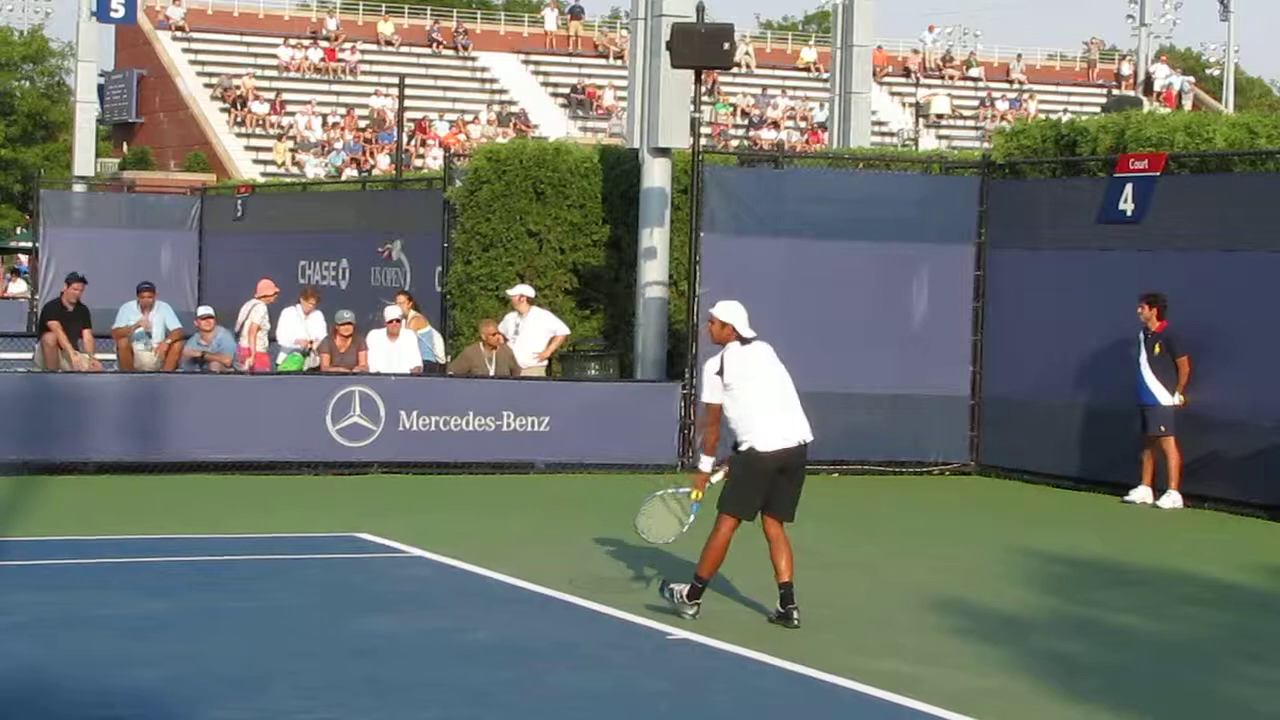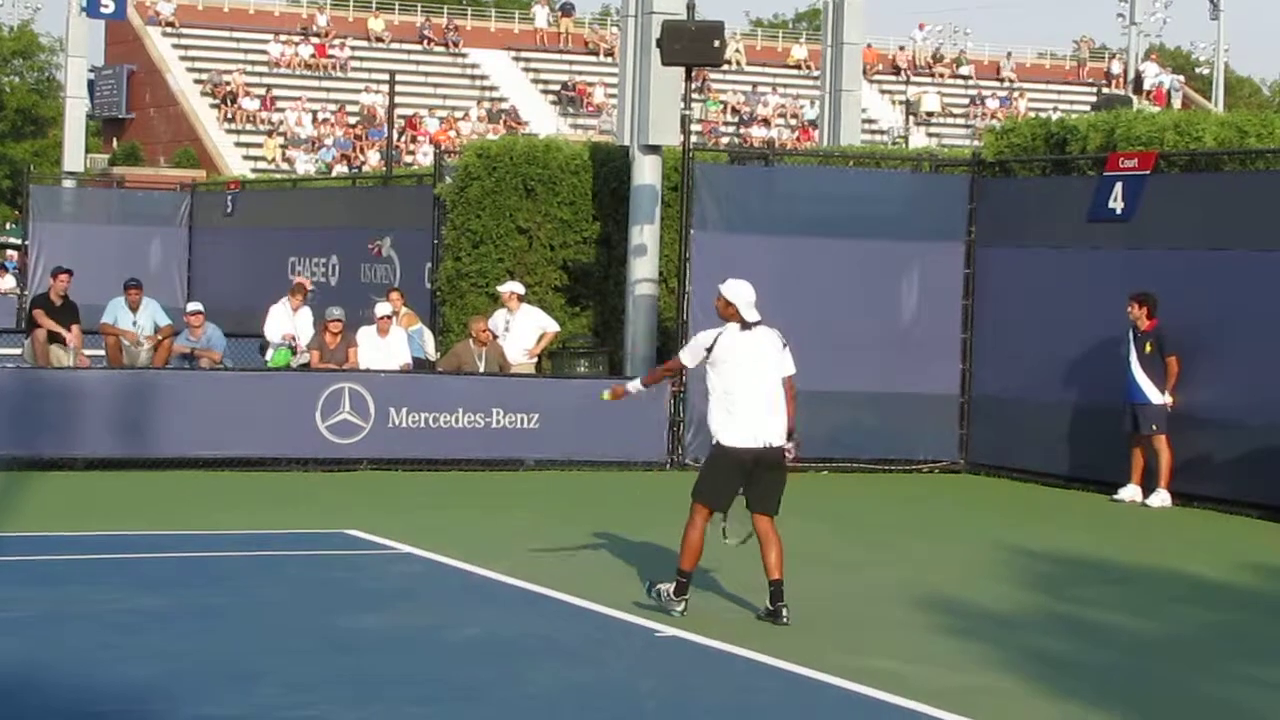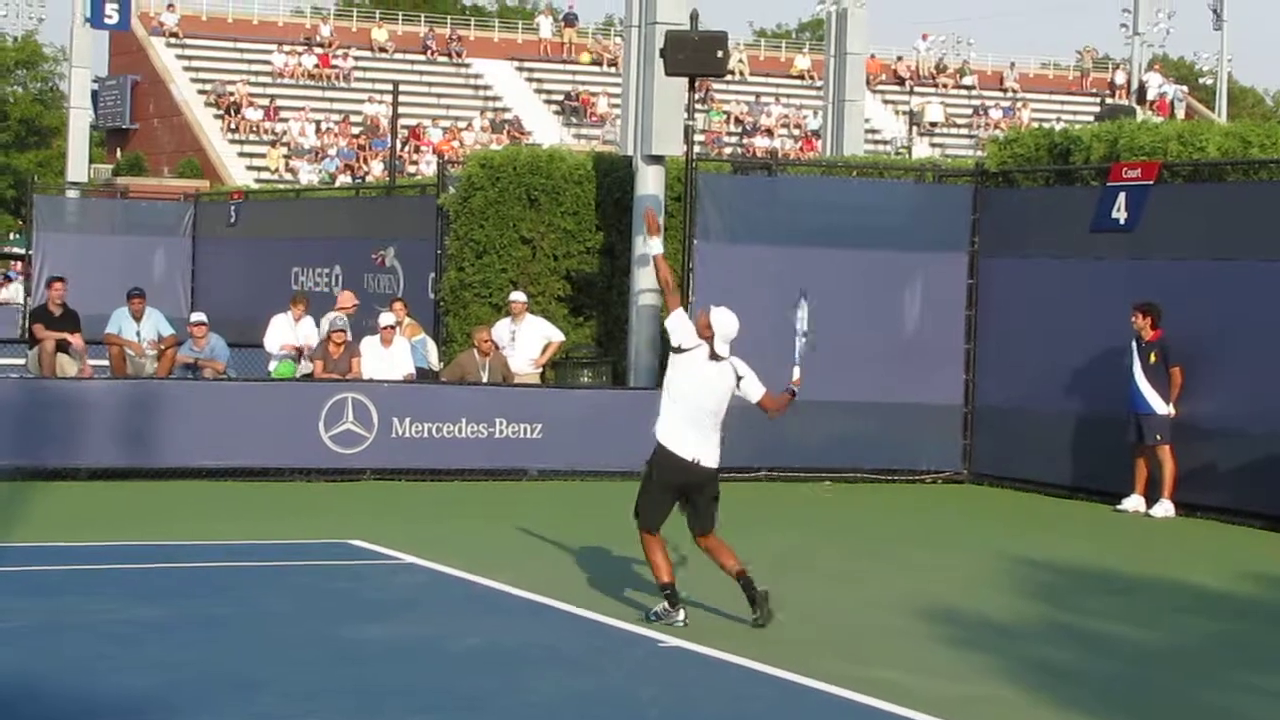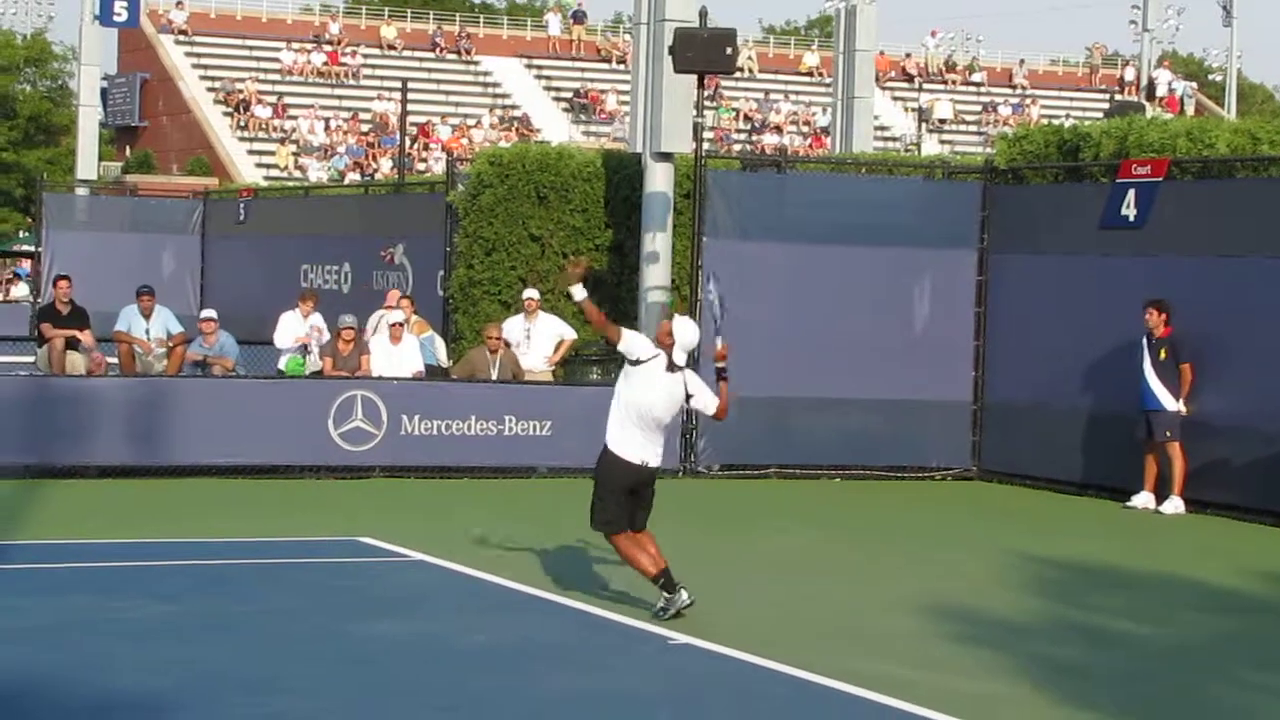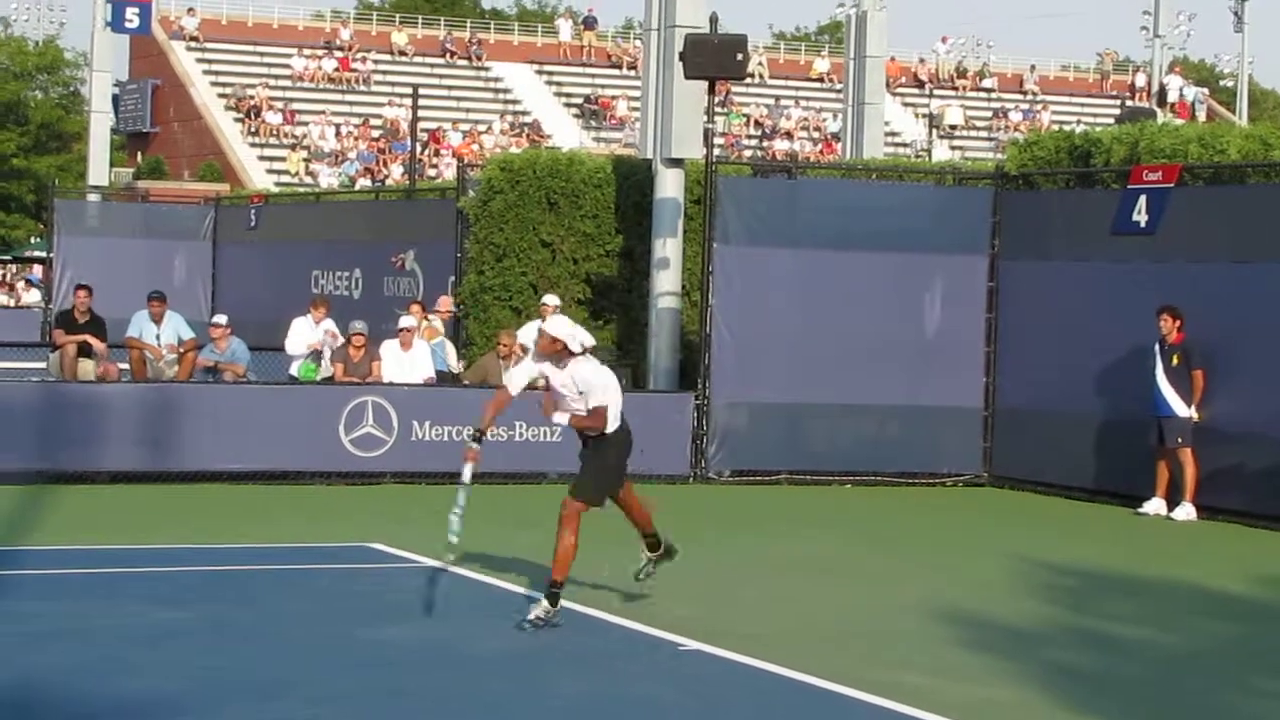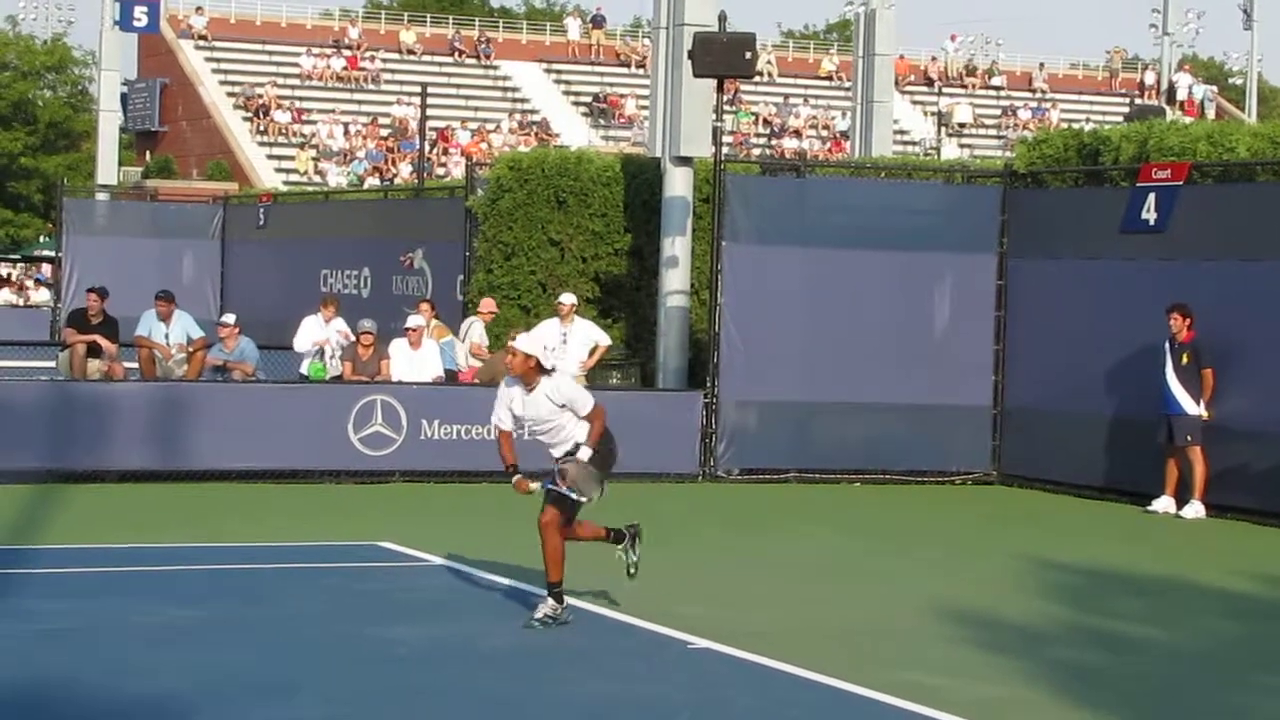
dt=0.4s
person 1, frame 1
left shoulder: (717, 365)
right shoulder: (765, 351)
left elbow: (713, 422)
left wrist: (704, 468)
right wrist: (738, 454)
left hip: (762, 450)
right hip: (796, 445)
left knee: (726, 522)
right knee: (774, 524)
left ankle: (691, 597)
right ankle: (788, 606)
person 1, frame 2
left shoulder: (713, 339)
right shoulder: (774, 339)
left elbow: (671, 369)
right elbow: (790, 392)
left wrist: (631, 387)
right wrist: (788, 439)
left hip: (733, 445)
right hip: (772, 446)
left knee: (700, 513)
right knee: (764, 521)
left ankle: (678, 593)
right ankle: (777, 603)
person 1, frame 3
left shoulder: (686, 344)
right shoulder: (736, 369)
left elbow: (668, 289)
right elbow: (772, 405)
left wrist: (654, 241)
right wrist: (792, 390)
left hip: (671, 457)
right hip: (707, 466)
left knee: (648, 530)
right knee: (706, 536)
left ankle: (672, 605)
right ankle: (754, 593)
person 1, frame 4
left shoulder: (645, 355)
right shoulder: (686, 381)
left elbow: (604, 327)
right elbow: (720, 412)
left wrist: (577, 287)
right wrist: (722, 371)
left hip: (617, 461)
right hip: (649, 466)
left knee: (617, 537)
right knee: (638, 532)
left ankle: (672, 591)
right ankle: (674, 587)
person 1, frame 5
left shoulder: (588, 373)
right shoulder: (535, 360)
left elbow: (597, 423)
right elbow: (503, 394)
left wrist: (559, 415)
right wrist: (478, 435)
left hip: (610, 441)
right hip: (592, 444)
left knee: (569, 514)
right knee: (620, 493)
left ankle: (550, 603)
right ankle: (656, 549)
person 1, frame 6
left shoulder: (560, 387)
right shoulder: (507, 390)
left elbow: (599, 418)
right elbow: (505, 438)
left wrist: (581, 460)
right wrist: (515, 475)
left hip: (594, 453)
right hip: (568, 458)
left knee: (550, 520)
right knee: (565, 527)
left ankle: (555, 603)
right ankle: (623, 537)
person 2, frame 1
left shoulder: (1167, 336)
right shoulder: (1143, 334)
left elbow: (1184, 367)
left wrist: (1178, 394)
right wrist: (1144, 392)
left hip: (1163, 401)
right hip: (1146, 400)
left knee: (1167, 444)
right knee: (1148, 443)
left ankle: (1173, 494)
right ankle: (1145, 489)
person 2, frame 2
left shoulder: (1158, 334)
right shoulder: (1132, 333)
left elbow: (1173, 367)
left wrist: (1166, 393)
right wrist: (1133, 390)
left hip: (1153, 399)
right hip: (1135, 398)
left knee: (1159, 442)
right knee: (1136, 442)
left ankle: (1163, 492)
right ankle: (1134, 487)
person 2, frame 3
left shoulder: (1162, 344)
right shoulder: (1135, 343)
left elbow: (1177, 377)
left wrist: (1170, 404)
right wrist: (1136, 401)
left hip: (1157, 409)
right hip: (1139, 408)
left knee: (1163, 452)
right knee: (1140, 452)
left ankle: (1166, 503)
right ankle: (1138, 498)
person 2, frame 4
left shoulder: (1173, 341)
right shoulder: (1146, 340)
left elbow: (1187, 373)
left wrist: (1180, 401)
right wrist: (1146, 397)
left hip: (1167, 406)
right hip: (1149, 405)
left knee: (1173, 449)
right knee: (1150, 449)
left ankle: (1176, 500)
right ankle: (1147, 495)
person 2, frame 5
left shoulder: (1185, 348)
right shoulder: (1158, 346)
left elbow: (1198, 379)
left wrist: (1192, 407)
right wrist: (1159, 403)
left hip: (1179, 412)
right hip: (1161, 411)
left knee: (1184, 455)
right knee: (1162, 455)
left ankle: (1187, 505)
right ankle: (1159, 501)
person 2, frame 6
left shoulder: (1195, 346)
right shoulder: (1168, 345)
left elbow: (1208, 377)
left wrist: (1202, 405)
right wrist: (1169, 400)
left hip: (1188, 410)
right hip: (1170, 409)
left knee: (1194, 454)
right knee: (1171, 453)
left ankle: (1196, 504)
right ankle: (1168, 499)
